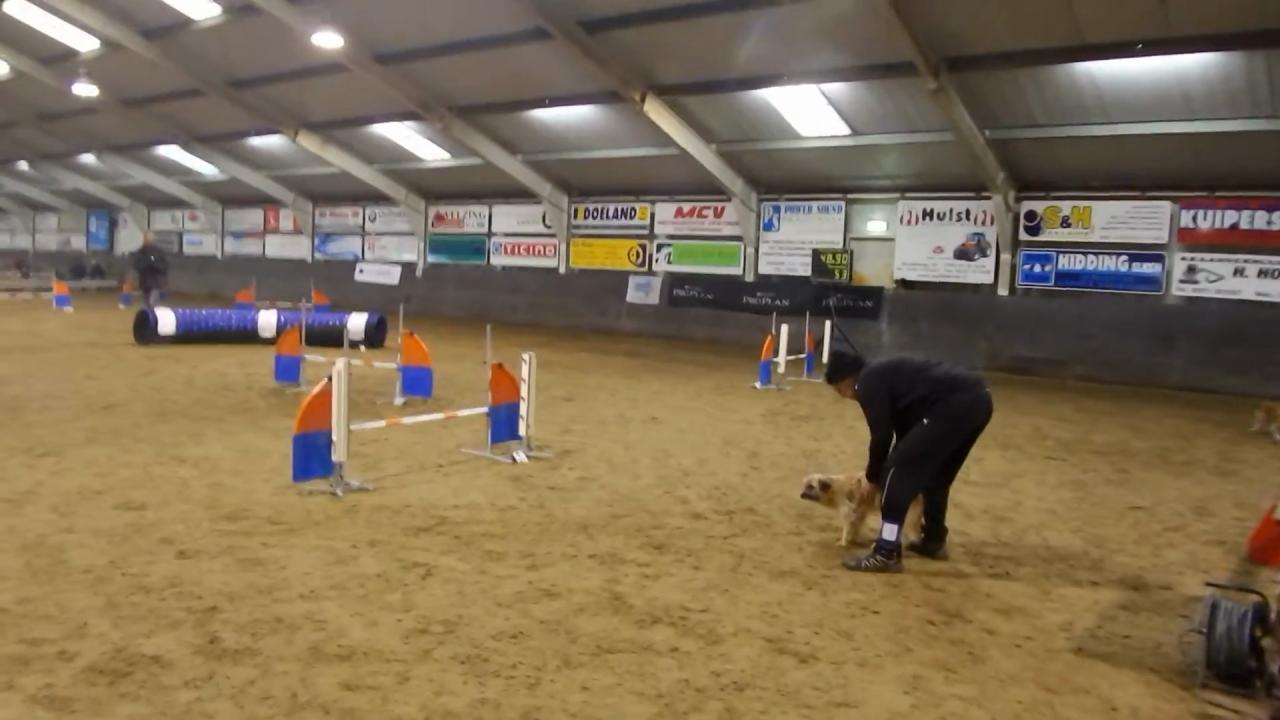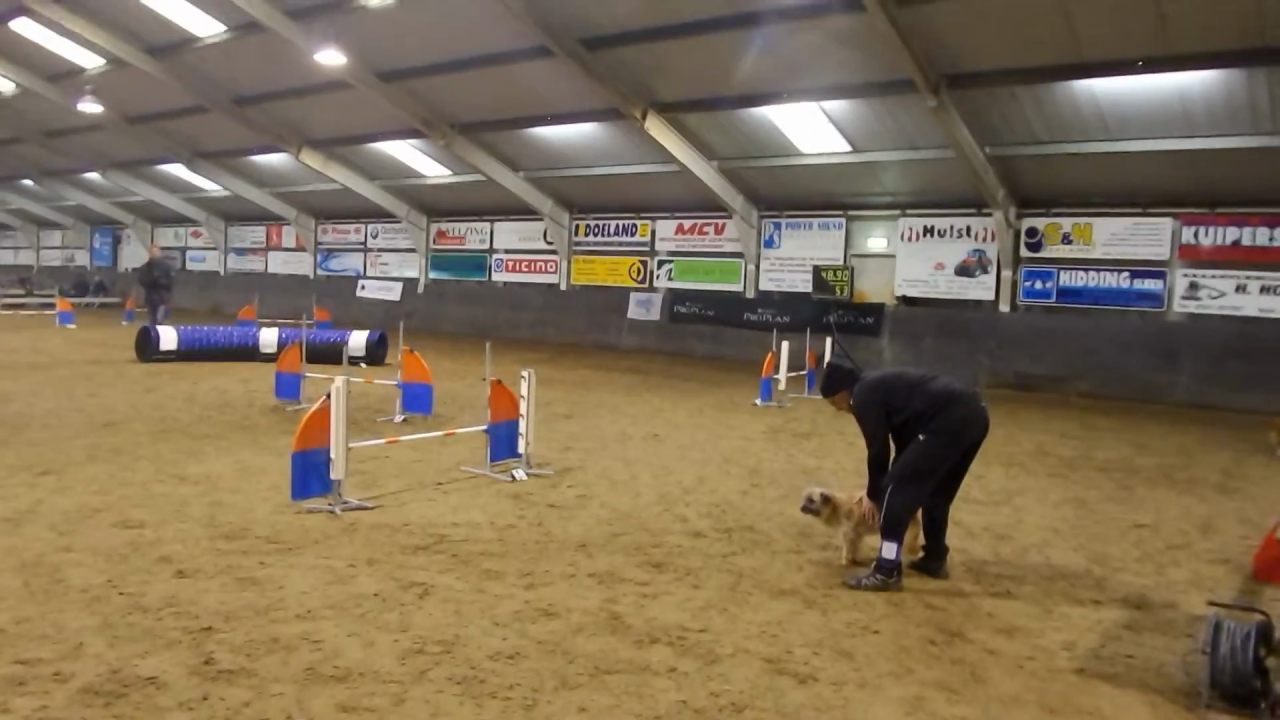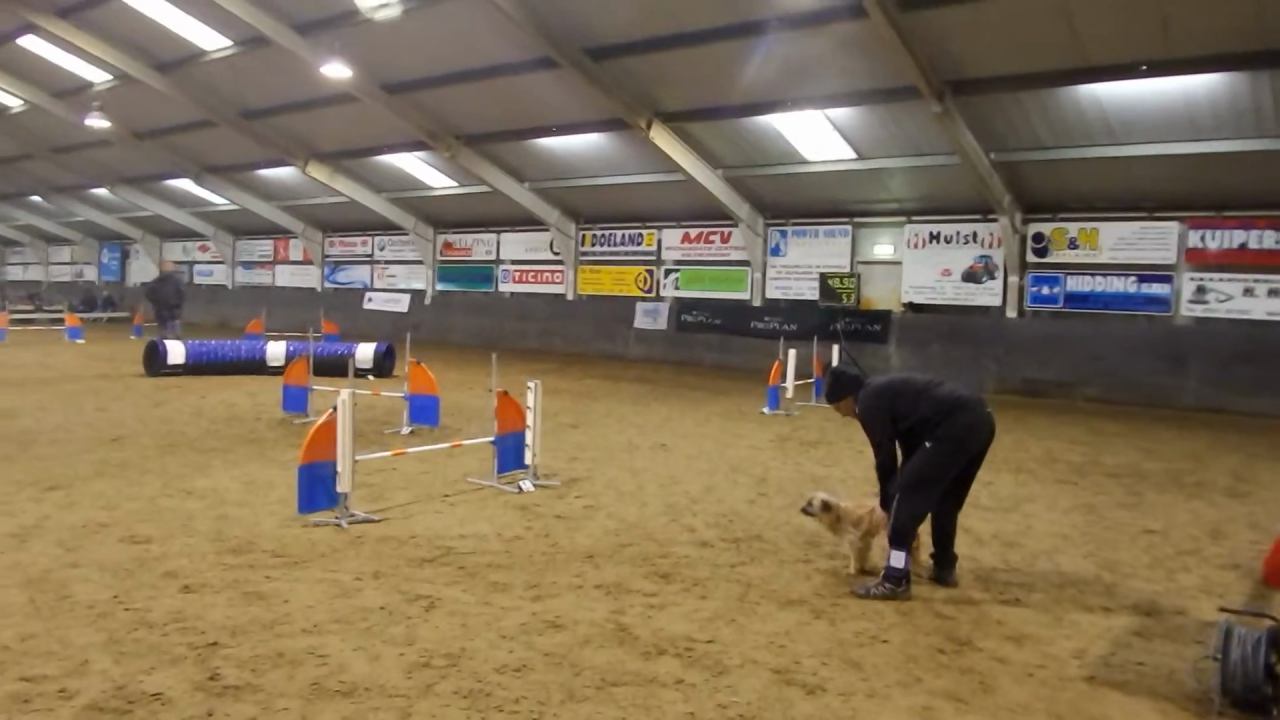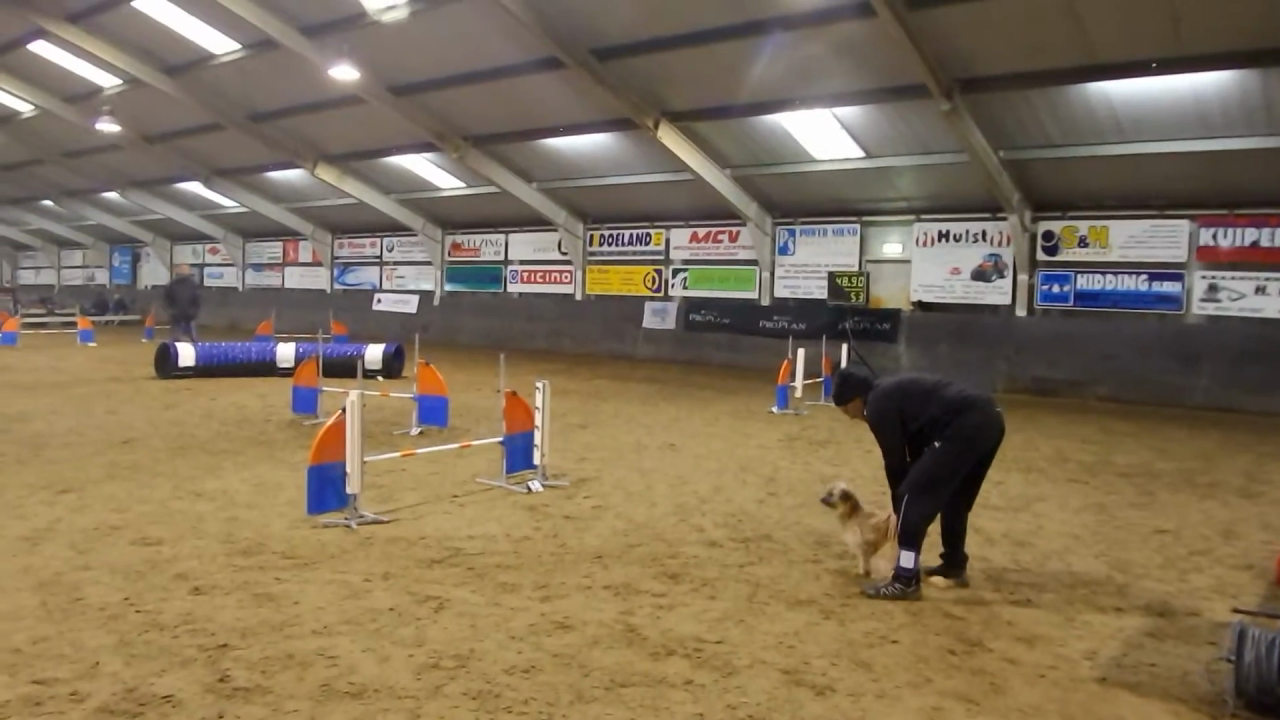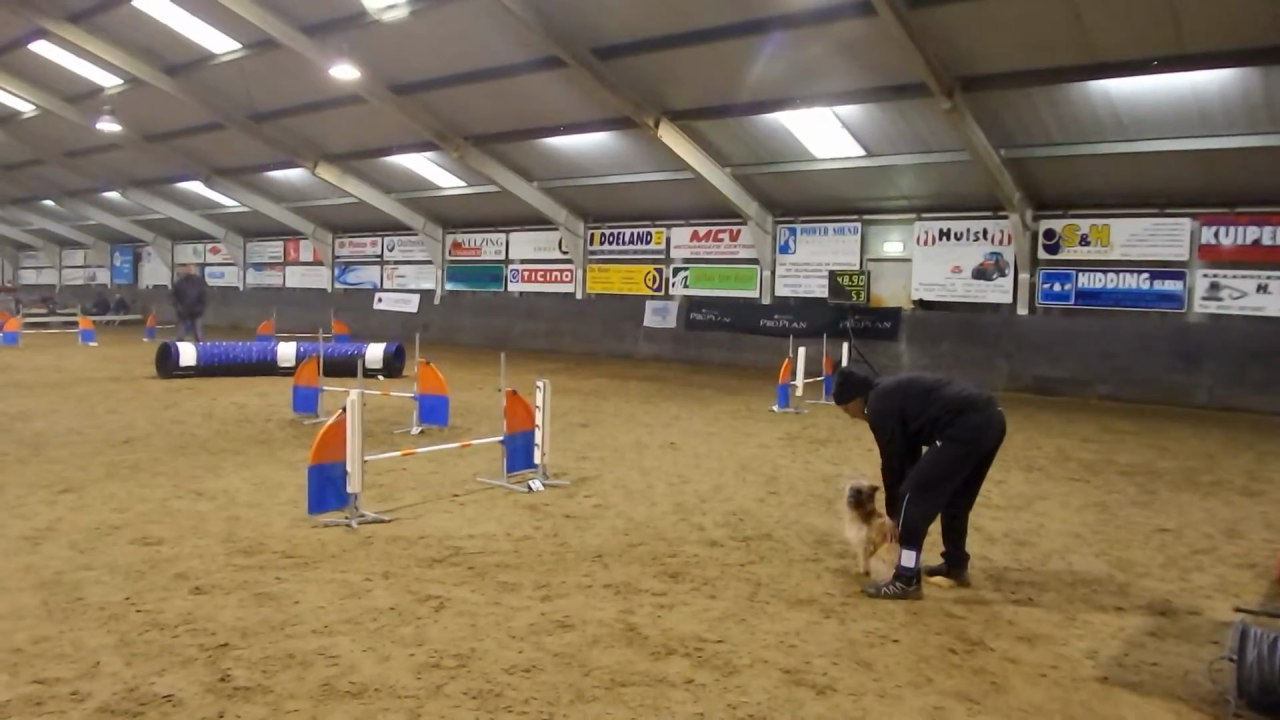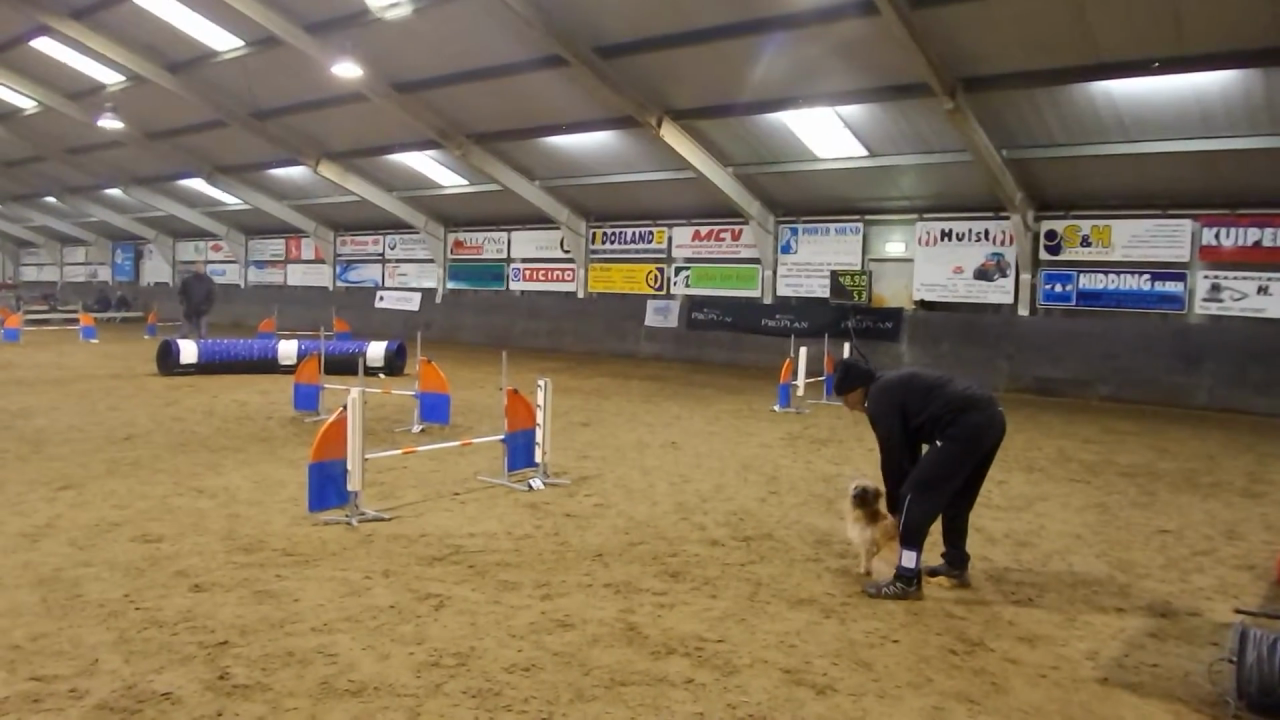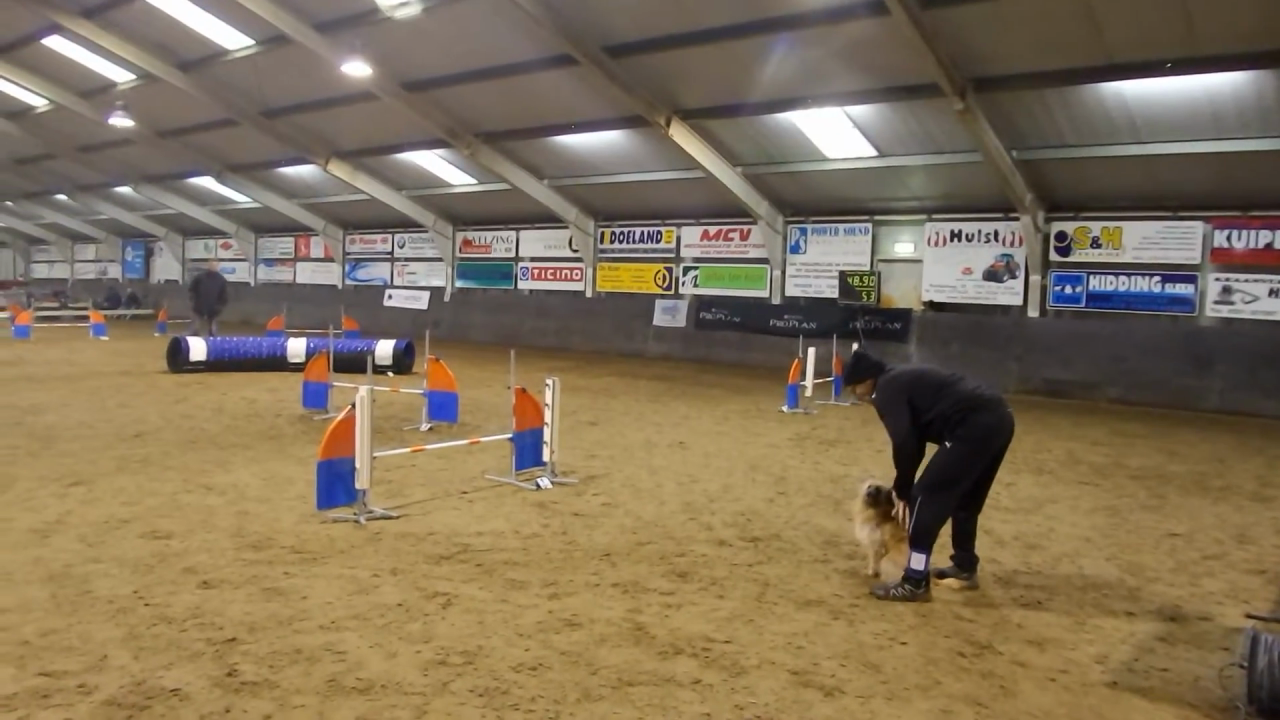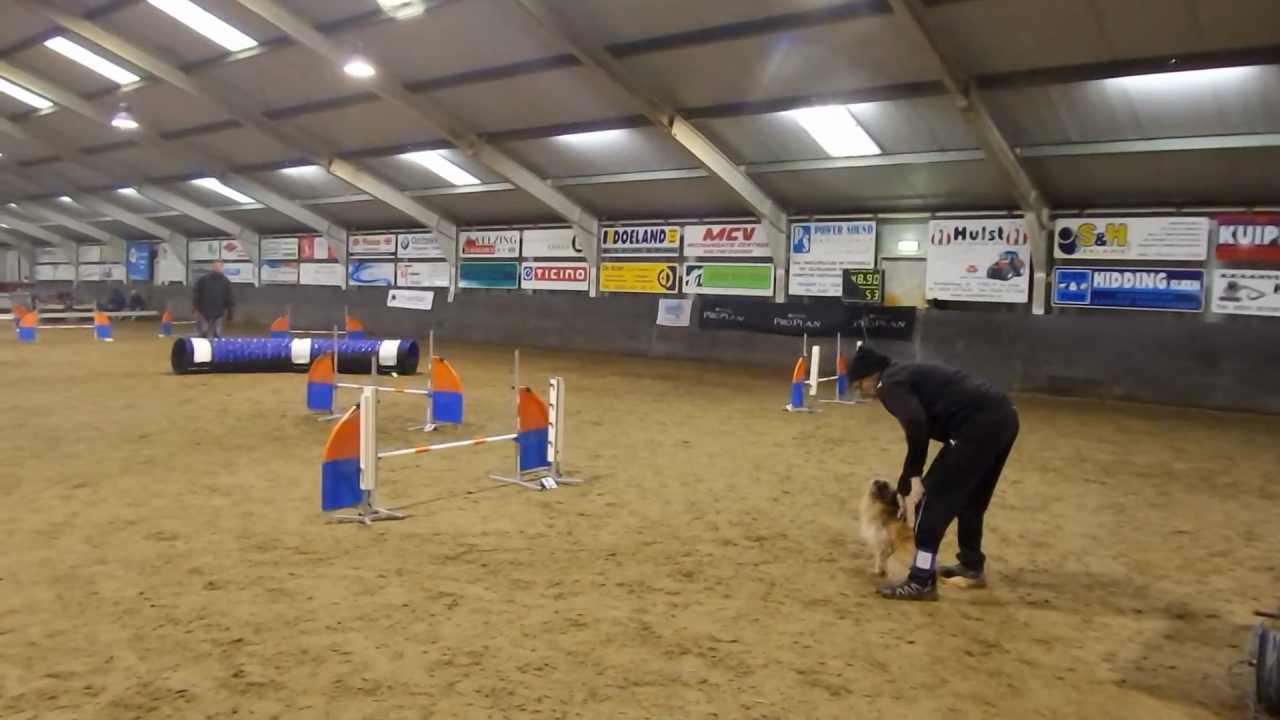
dt=0.2s
person 1, frame 1
left shoulder: (868, 382)
right shoulder: (885, 372)
left elbow: (881, 435)
right elbow: (905, 428)
left wrist: (873, 477)
left hip: (953, 406)
right hip: (978, 398)
left knee: (898, 472)
right knee: (937, 474)
left ankle: (887, 554)
right ankle: (934, 540)
person 1, frame 2
left shoulder: (864, 396)
right shoulder: (881, 385)
left elbow: (878, 451)
right elbow: (904, 442)
left wrist: (875, 496)
right wrist: (885, 491)
left hip: (949, 422)
right hip: (974, 413)
left knee: (896, 490)
right knee: (936, 492)
left ankle: (886, 573)
right ankle: (935, 559)
person 1, frame 3
left shoulder: (869, 403)
right shoulder: (885, 390)
left elbow: (885, 459)
right elbow: (911, 448)
left wrist: (887, 504)
right wrist: (893, 501)
left hip: (955, 428)
right hip: (980, 419)
left knee: (904, 498)
right knee: (946, 499)
left ankle: (895, 581)
right ankle: (944, 567)
person 1, frame 4
left shoulder: (878, 405)
right shoulder: (893, 392)
left elbow: (895, 460)
right elbow: (915, 451)
left wrist: (900, 508)
right wrist: (904, 508)
left hip: (965, 427)
right hip: (990, 418)
left knee: (913, 497)
right knee: (955, 498)
left ankle: (905, 581)
right ankle: (954, 566)
person 1, frame 5
left shoulder: (879, 404)
right shoulder: (894, 391)
left elbow: (892, 460)
right elbow: (910, 452)
left wrist: (893, 511)
right wrist: (900, 506)
left hip: (966, 427)
right hip: (991, 418)
left knee: (914, 497)
right knee: (955, 498)
left ankle: (906, 581)
right ankle: (955, 566)
person 1, frame 6
left shoulder: (879, 398)
right shoulder: (894, 386)
left elbow: (892, 455)
right elbow: (909, 448)
left wrist: (894, 506)
right wrist: (899, 501)
left hip: (966, 426)
right hip: (991, 418)
left knee: (916, 497)
right knee: (956, 498)
left ankle: (906, 581)
right ankle: (956, 566)
person 1, frame 7
left shoulder: (886, 390)
right shoulder: (902, 380)
left elbow: (904, 445)
right elbow: (915, 442)
left wrist: (903, 494)
right wrist: (903, 491)
left hip: (975, 426)
right hip: (999, 419)
left knee: (927, 497)
right knee: (965, 499)
left ankle: (915, 582)
right ankle: (965, 568)
person 1, frame 8
left shoulder: (891, 383)
right shoulder: (906, 376)
left elbow: (916, 425)
right elbow: (921, 428)
left wrist: (915, 472)
right wrist: (904, 487)
left hip: (979, 424)
right hip: (1003, 416)
left knee: (933, 496)
right knee: (971, 497)
left ankle: (921, 581)
right ankle: (971, 566)
